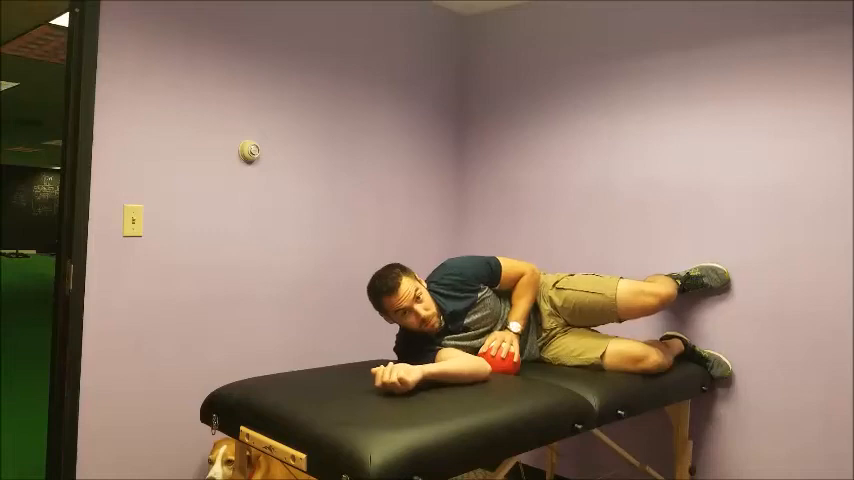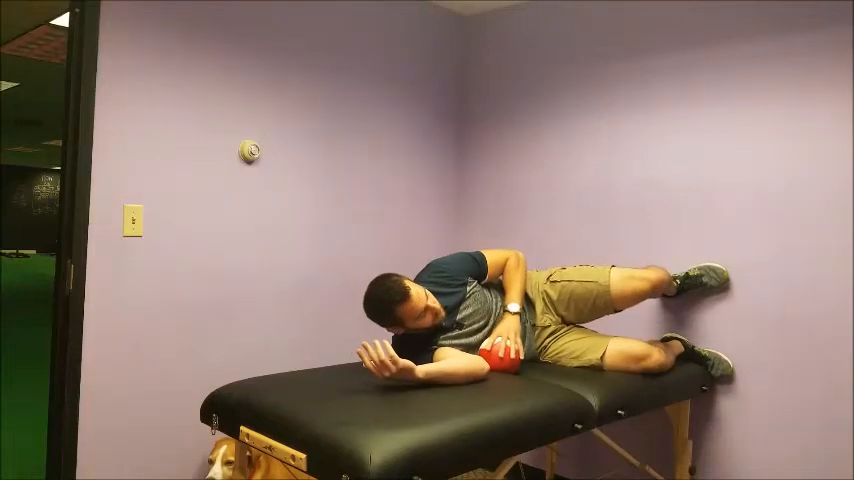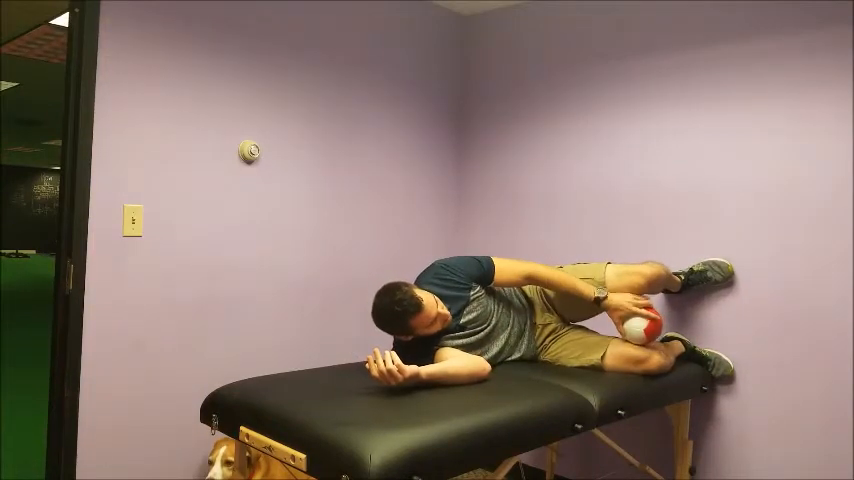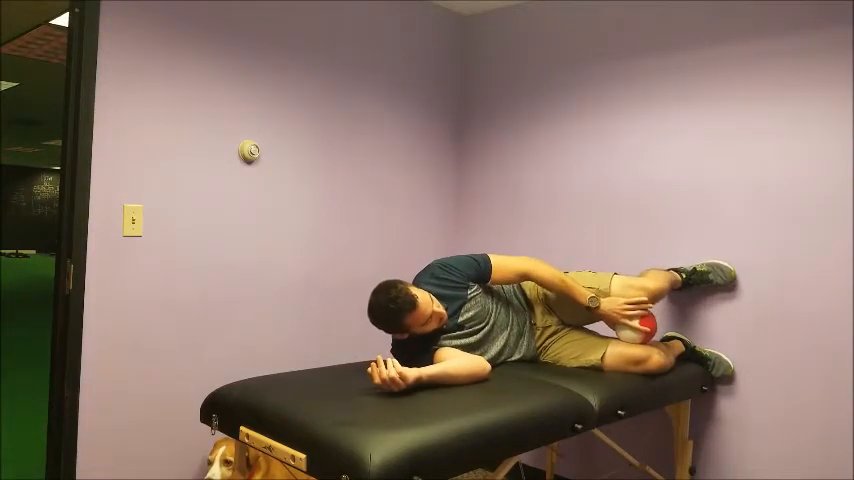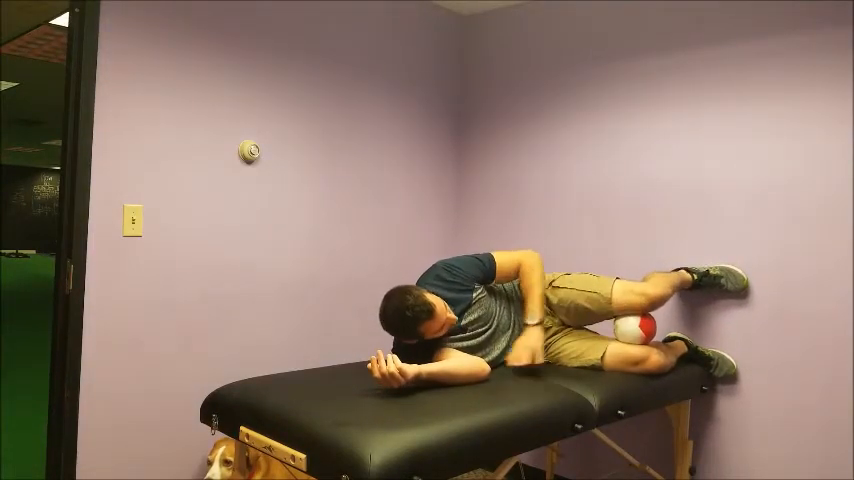
dt=1s
person 1, frame 1
left shoulder: (453, 274)
right shoulder: (415, 347)
left elbow: (529, 273)
right elbow: (480, 367)
left wrist: (512, 327)
right wrist: (414, 373)
left hip: (546, 300)
right hip: (546, 344)
left knee: (656, 296)
right knee: (651, 360)
left ankle: (679, 282)
right ankle: (678, 346)
person 1, frame 2
left shoulder: (441, 273)
right shoulder: (414, 346)
left elbow: (513, 258)
right elbow: (478, 366)
left wrist: (511, 313)
right wrist: (412, 375)
left hip: (539, 294)
right hip: (541, 343)
left knee: (650, 280)
right knee: (652, 359)
left ankle: (677, 284)
right ankle: (677, 347)
person 1, frame 3
left shoulder: (443, 275)
right shoulder: (419, 348)
left elbow: (529, 271)
right elbow: (480, 367)
left wrist: (604, 299)
right wrist: (412, 376)
left hip: (542, 297)
right hip: (543, 341)
left knee: (648, 276)
right knee: (653, 361)
left ankle: (679, 282)
right ankle: (677, 347)
person 1, frame 4
left shoulder: (440, 274)
right shoulder: (416, 349)
left elbow: (526, 268)
right elbow: (479, 368)
left wrist: (595, 304)
right wrist: (411, 377)
left hip: (540, 299)
right hip: (542, 343)
left knee: (649, 290)
right knee: (652, 360)
left ankle: (679, 277)
right ankle: (677, 347)
person 1, frame 5
left shoulder: (445, 276)
right shoulder: (416, 348)
left elbow: (528, 259)
right elbow: (478, 368)
left wrist: (531, 327)
right wrist: (411, 374)
left hip: (542, 300)
right hip: (549, 343)
left knee: (648, 297)
right knee: (649, 361)
left ankle: (687, 276)
right ankle: (680, 348)
